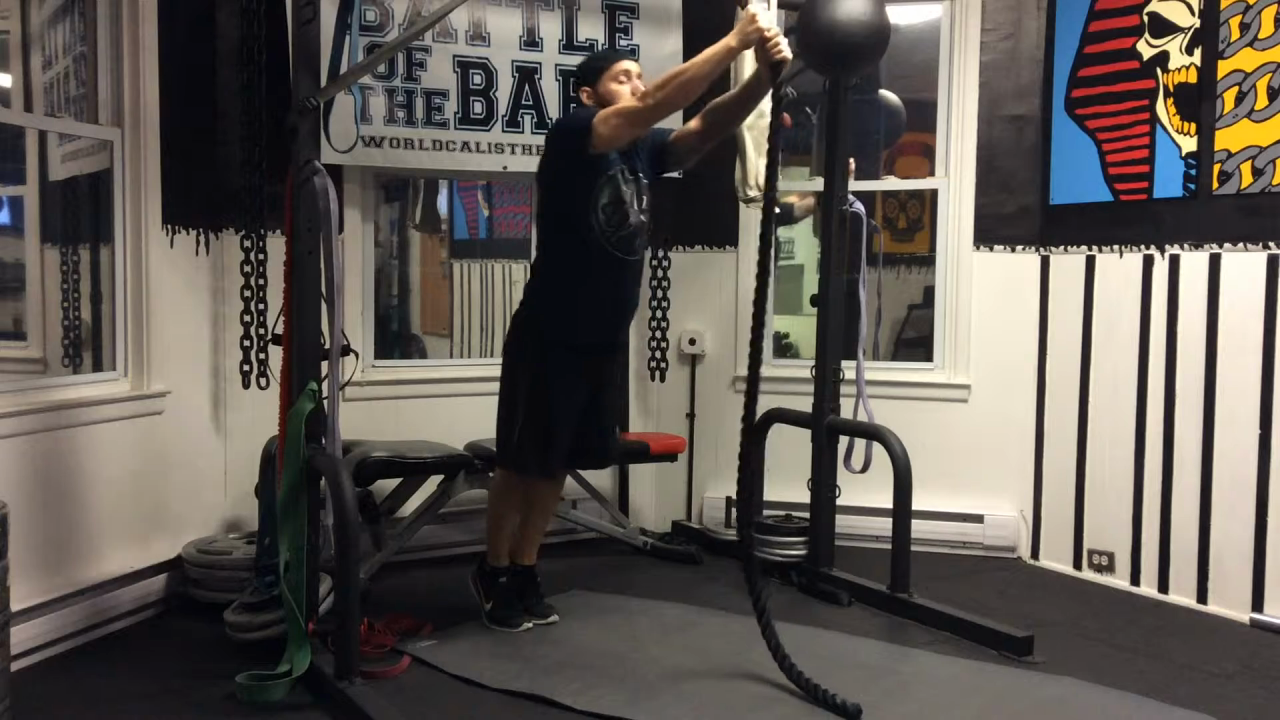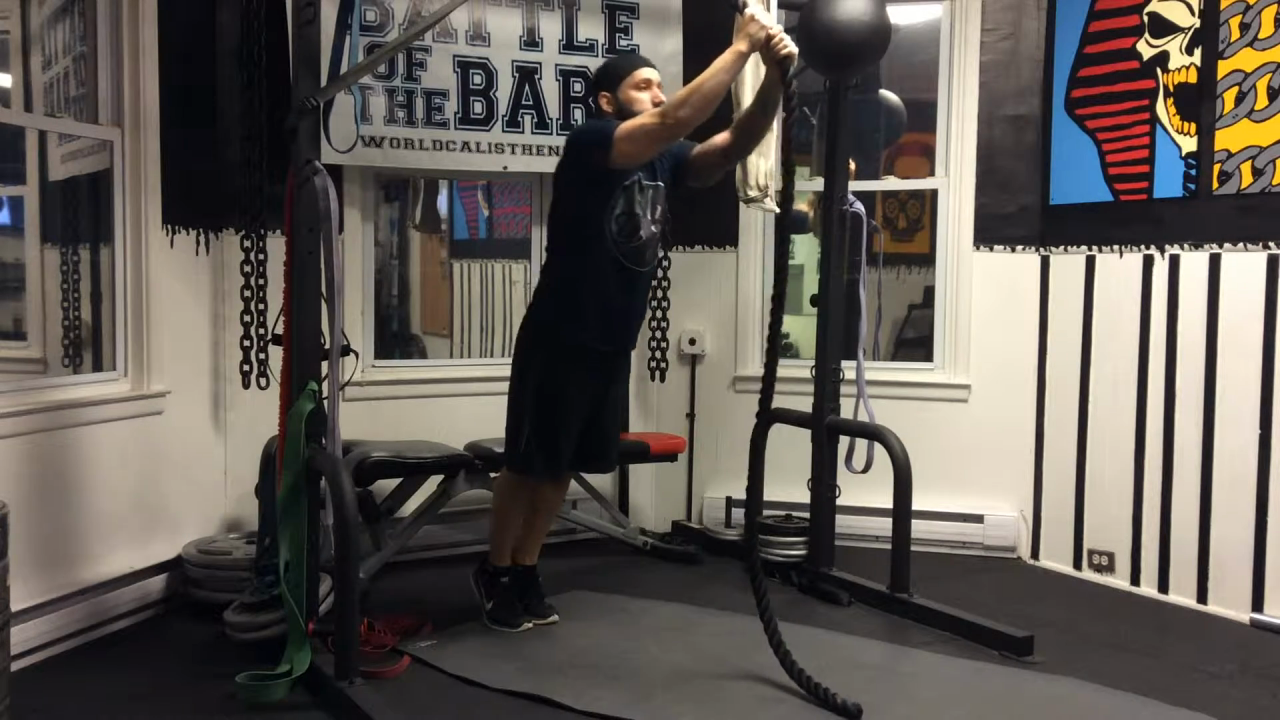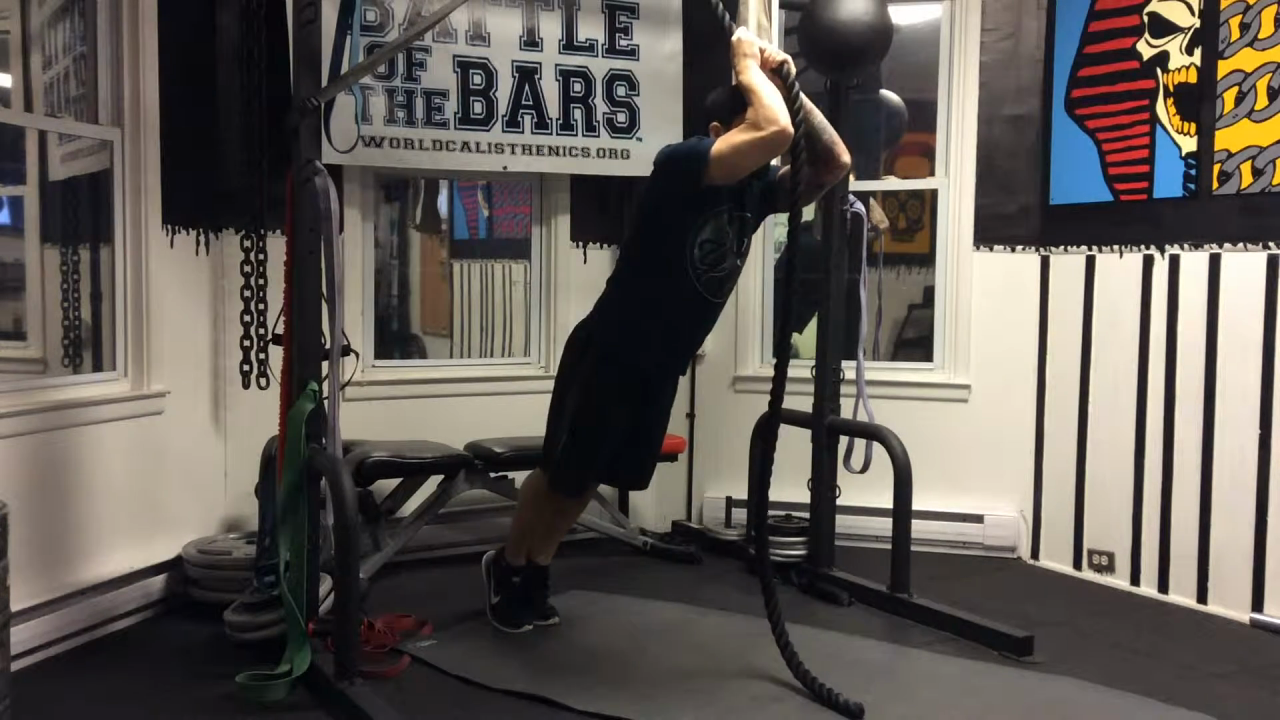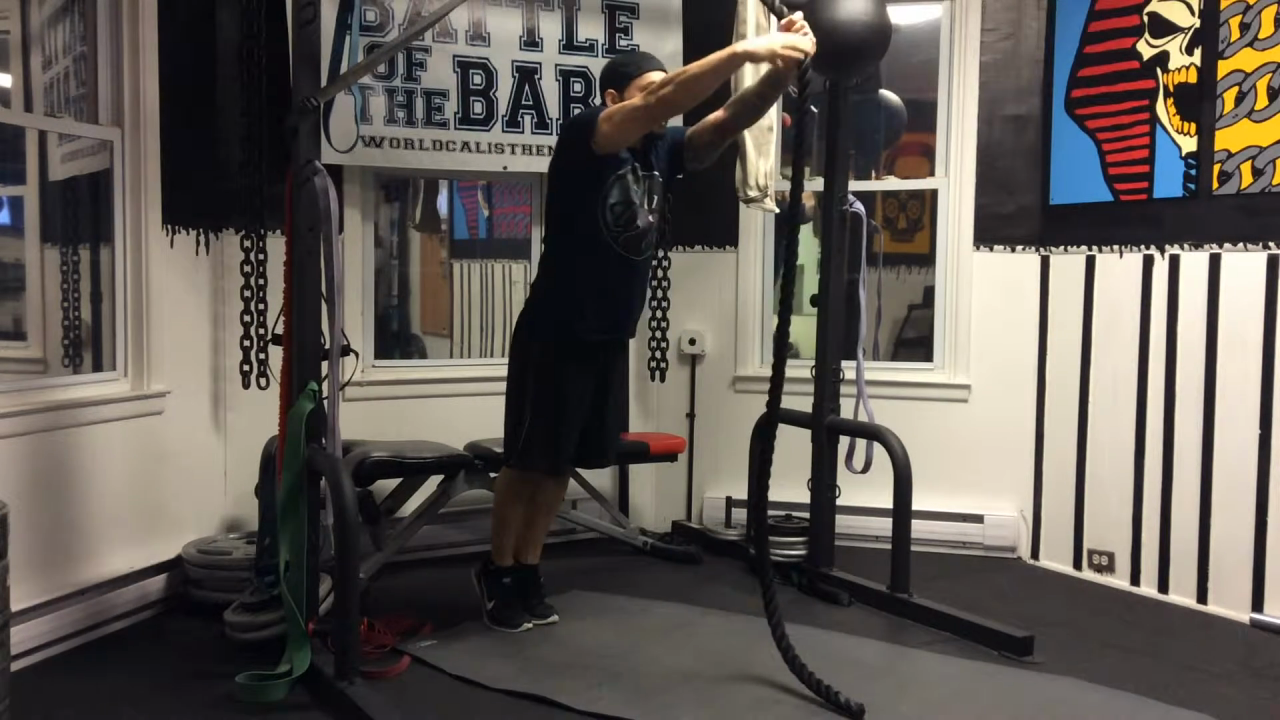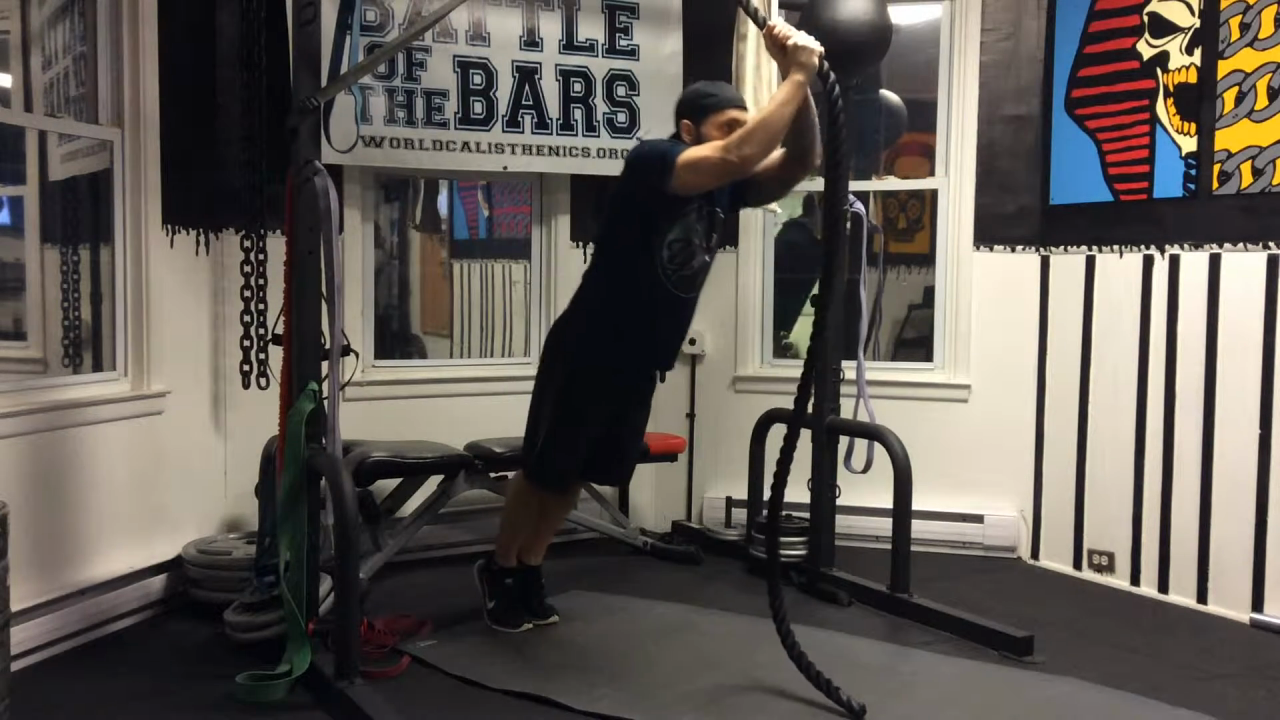
dt=1s
person 1, frame 1
left shoulder: (646, 149)
right shoulder: (572, 137)
left elbow: (709, 125)
right elbow: (655, 104)
left wrist: (764, 73)
right wrist: (734, 39)
left hip: (605, 339)
right hip: (550, 337)
left knee: (556, 463)
right knee: (523, 461)
left ankle: (523, 571)
right ankle: (493, 573)
person 1, frame 2
left shoulder: (666, 159)
right shoulder: (591, 143)
left elbow: (736, 142)
right elbow: (679, 118)
left wrist: (774, 75)
right wrist: (739, 46)
left hip: (613, 344)
right hip: (559, 340)
left knee: (561, 467)
right knee: (529, 464)
left ankle: (524, 573)
right ankle: (495, 574)
person 1, frame 3
left shoulder: (757, 187)
right shoulder: (680, 165)
left elbow: (833, 163)
right elbow: (776, 133)
left wrist: (785, 83)
right wrist: (747, 67)
left hip: (662, 367)
right hip: (608, 355)
left knee: (589, 478)
right knee: (564, 473)
left ankle: (534, 572)
right ankle: (507, 567)
person 1, frame 4
left shoulder: (661, 149)
right shoulder: (583, 136)
left elbow: (729, 121)
right elbow: (664, 102)
left wrist: (780, 69)
right wrist: (752, 48)
left hip: (610, 337)
right hip: (555, 336)
left knee: (562, 462)
right knee: (529, 460)
left ankle: (527, 571)
right ankle: (497, 574)
person 1, frame 5
left shoulder: (729, 189)
right shoulder: (651, 163)
left elbow: (801, 160)
right elbow: (742, 154)
left wrist: (797, 76)
right wrist: (796, 76)
left hip: (642, 362)
right hip: (586, 353)
left knee: (576, 475)
right knee: (546, 471)
left ankle: (528, 574)
right ankle: (499, 572)
